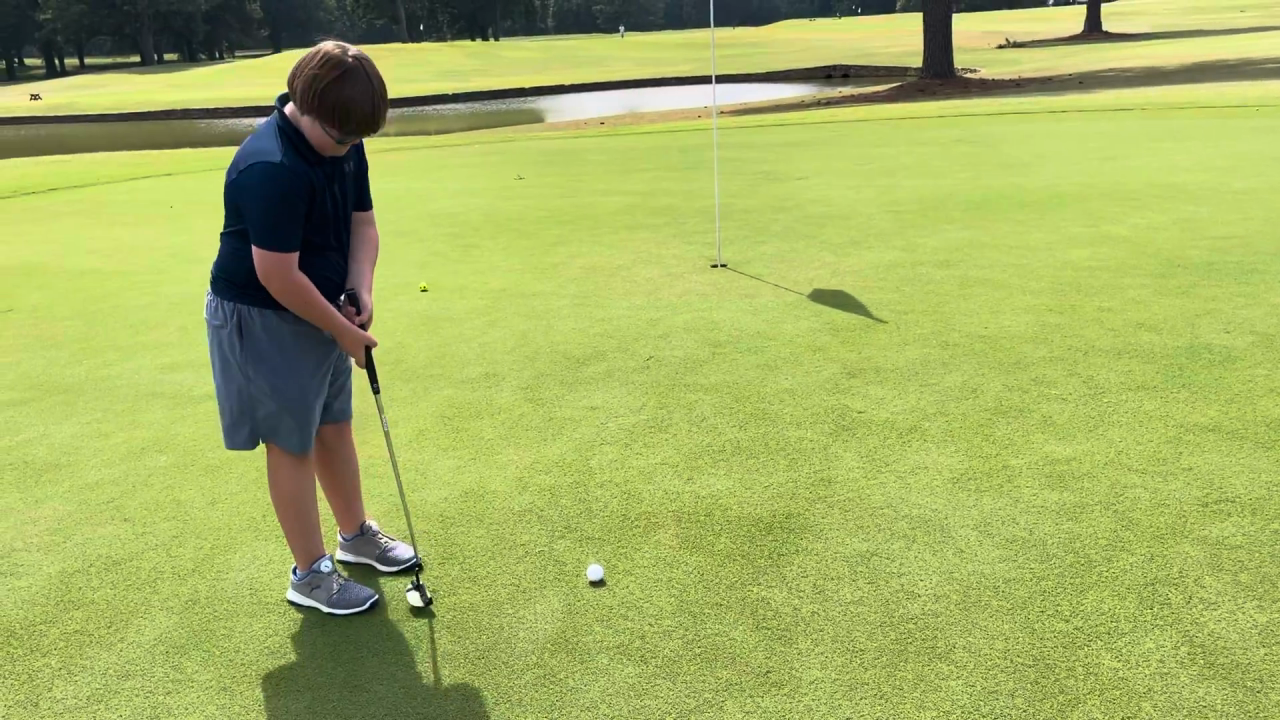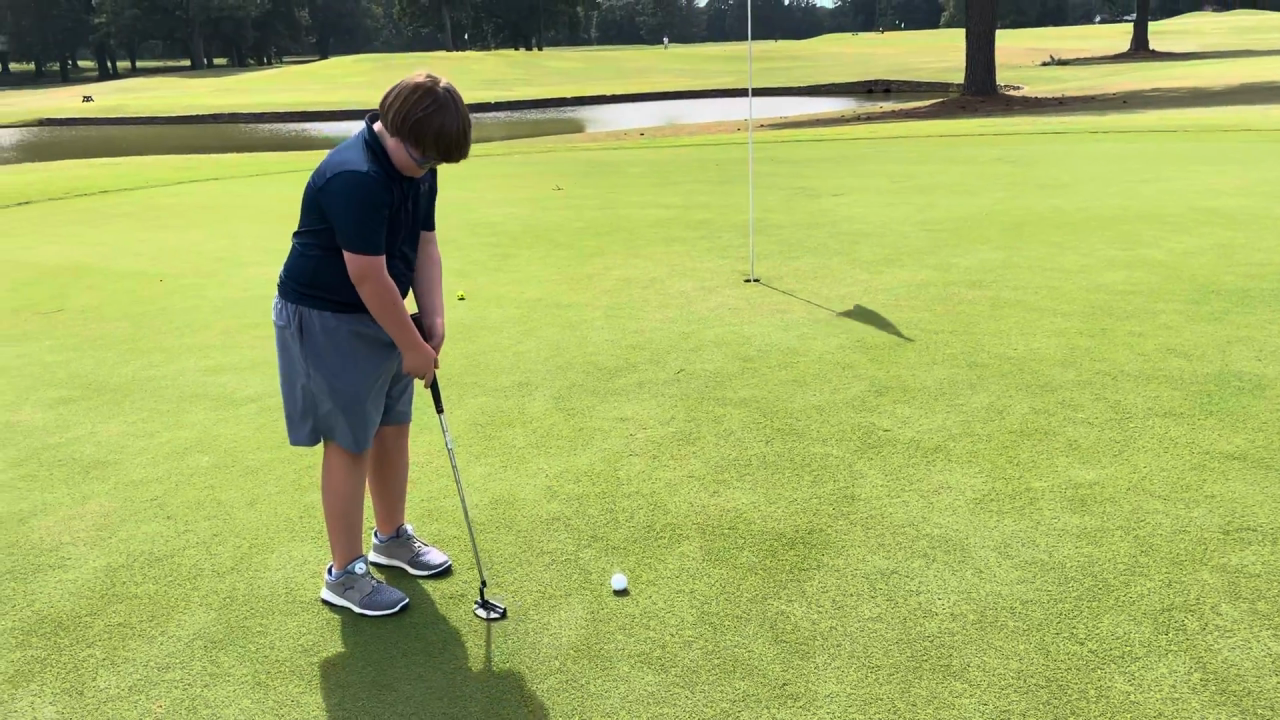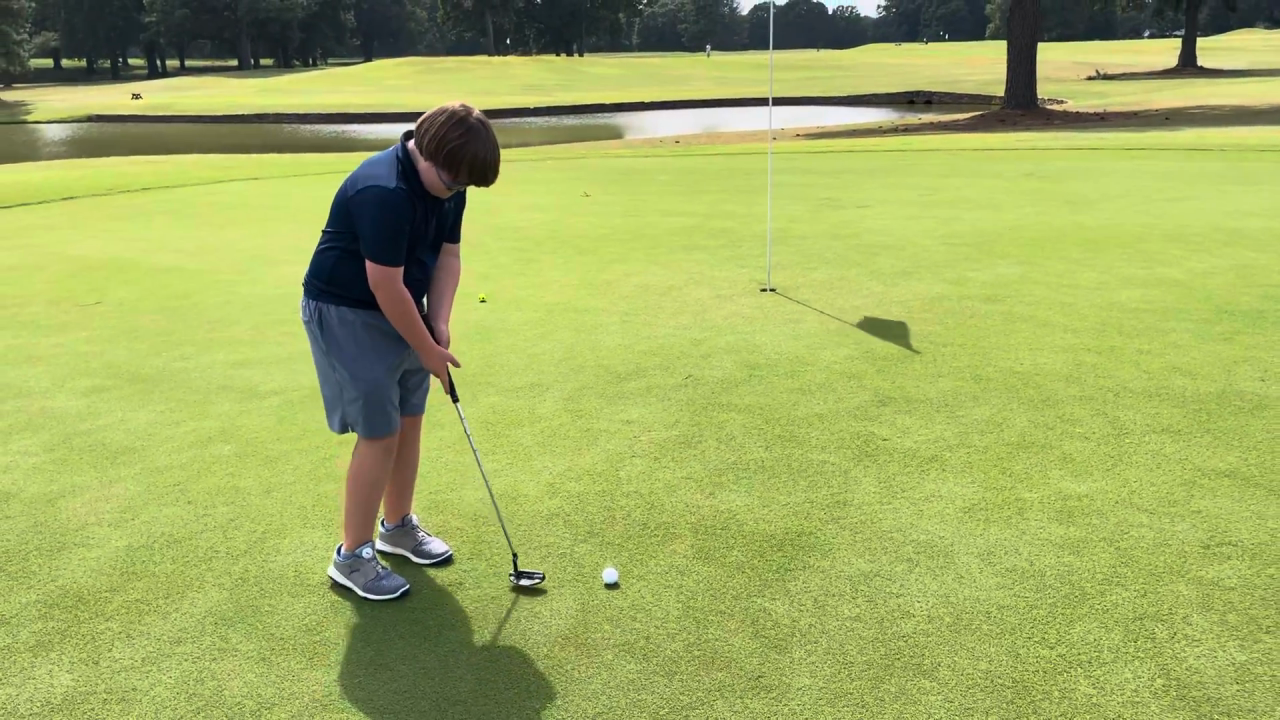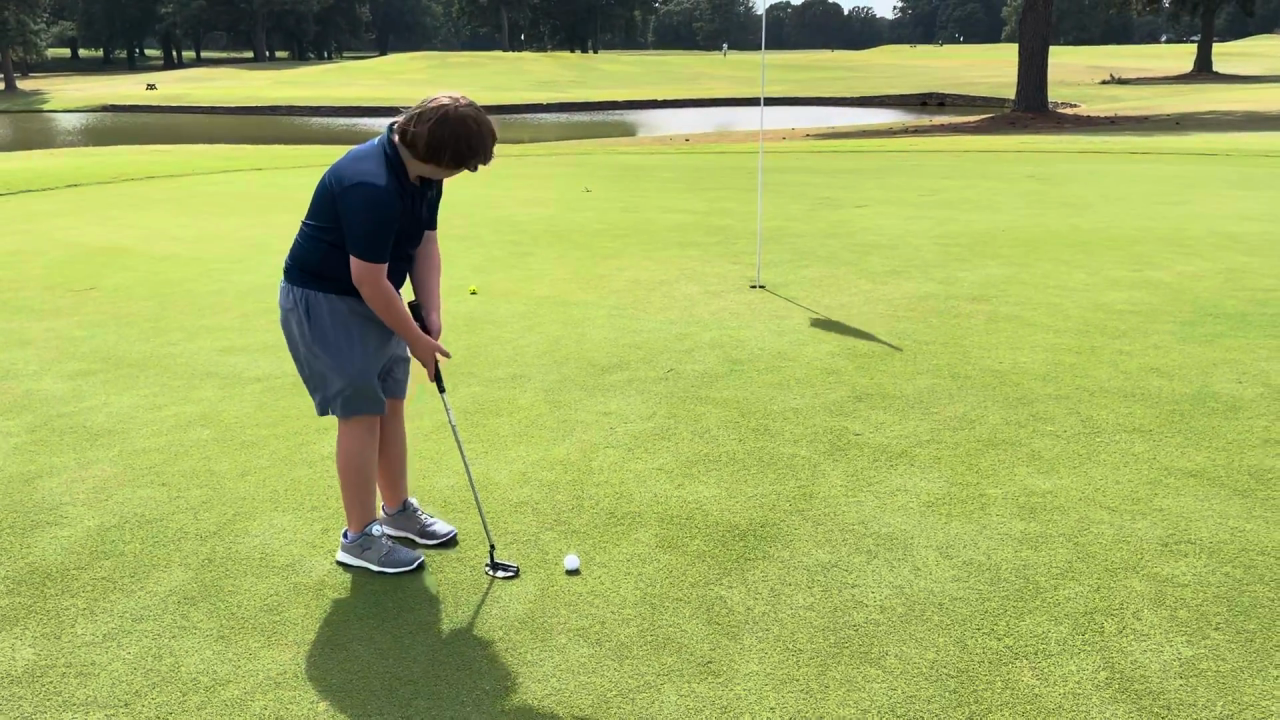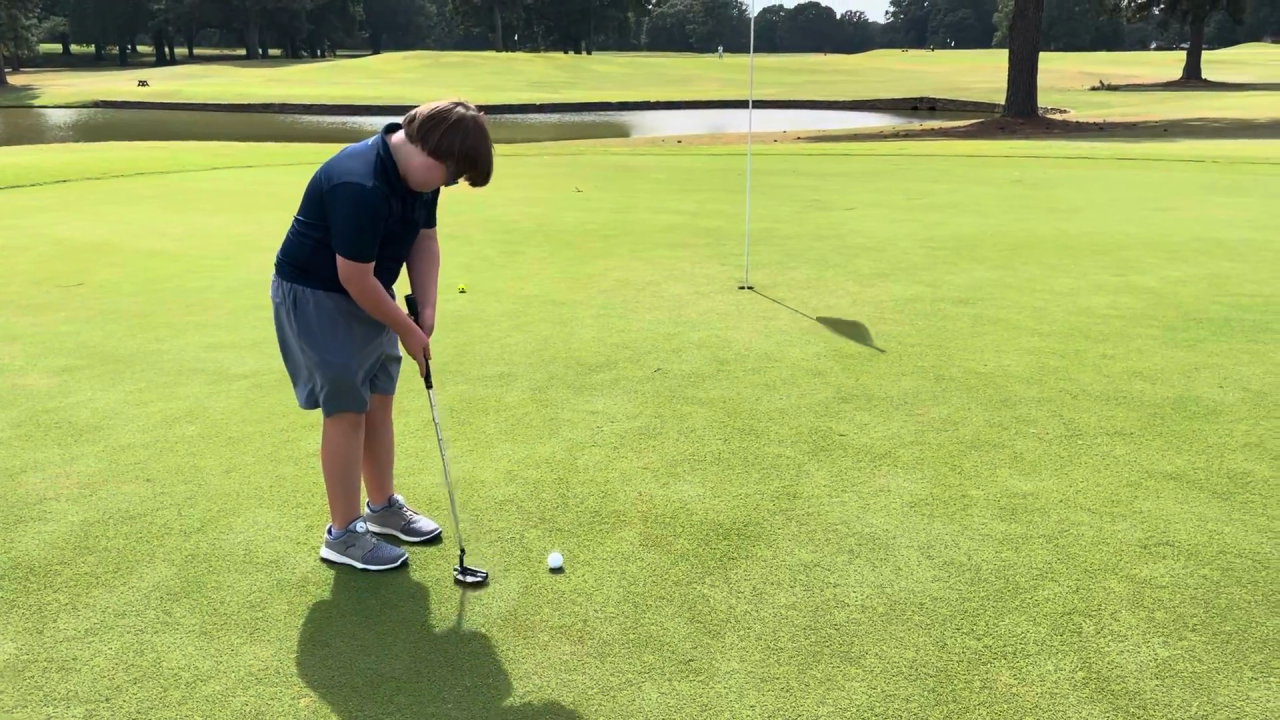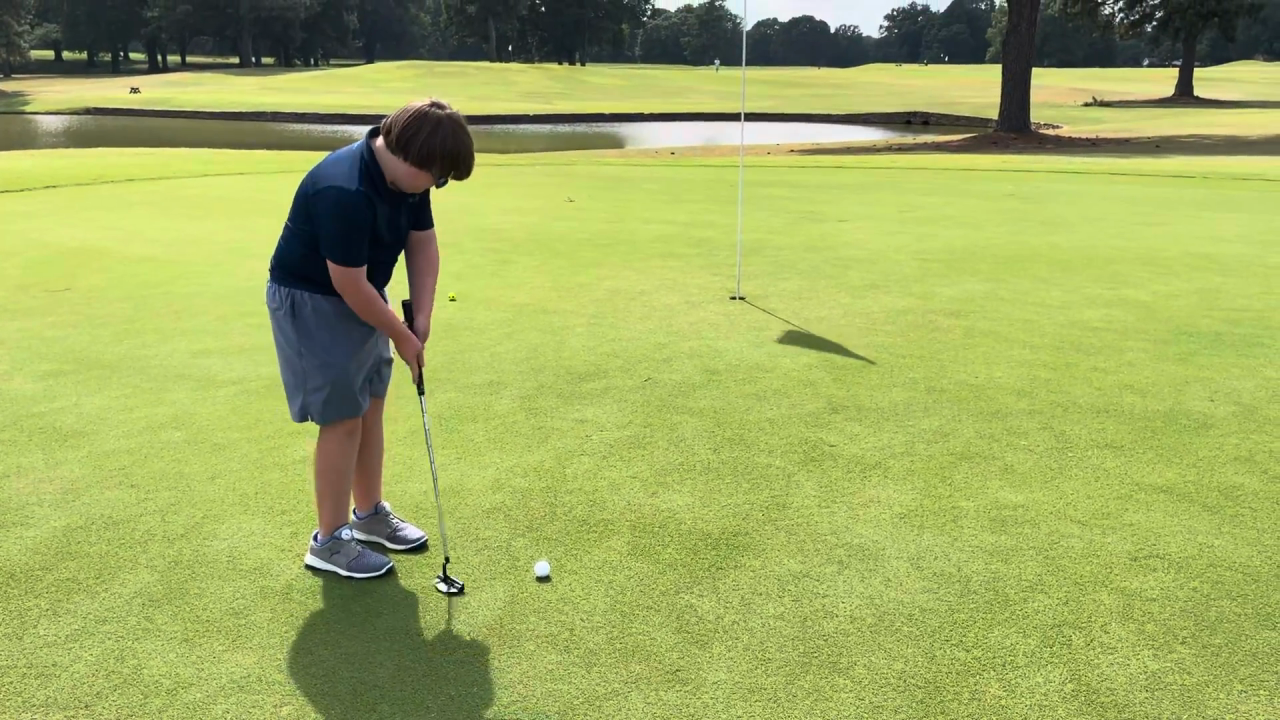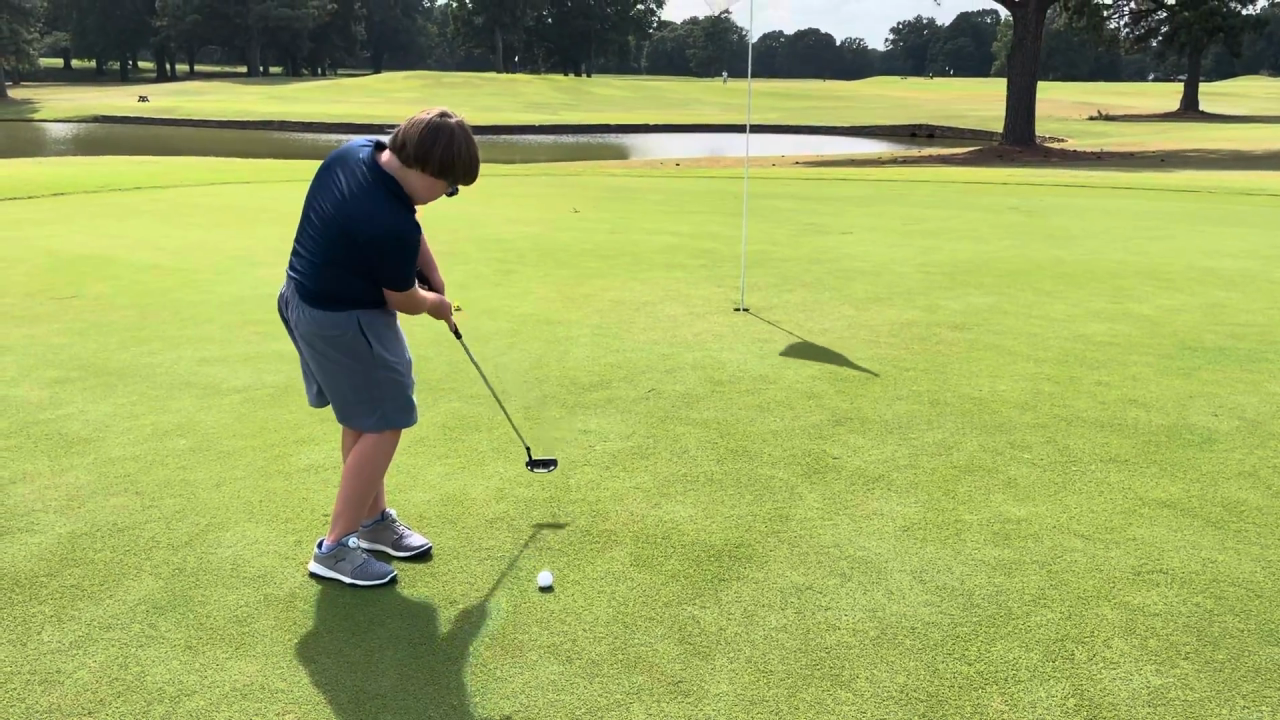
dt=0.7s
person 1, frame 1
left shoulder: (343, 146)
right shoulder: (270, 170)
left elbow: (361, 222)
right elbow: (278, 275)
left wrist: (361, 292)
right wrist: (341, 328)
left hip: (322, 311)
right hip: (261, 319)
left knee: (335, 427)
right knee: (292, 442)
left ankle: (356, 534)
right ankle: (309, 573)
person 1, frame 2
left shoulder: (418, 168)
right shoulder: (354, 179)
left elbow: (424, 245)
right elbow: (368, 277)
left wrist: (433, 320)
right wrist: (411, 346)
left hip: (380, 315)
right hip: (325, 320)
left knee: (393, 427)
right knee: (349, 442)
left ankle: (391, 536)
right ankle: (344, 573)
person 1, frame 3
left shoulder: (446, 183)
right shoulder: (382, 192)
left elbow: (448, 254)
right elbow: (386, 286)
left wrist: (439, 322)
right wrist: (427, 349)
left hip: (399, 311)
right hip: (344, 313)
left knee: (408, 420)
right knee: (380, 432)
left ankle: (398, 525)
right ankle: (353, 555)
person 1, frame 4
left shoulder: (422, 175)
right shoulder: (371, 188)
left elbow: (425, 244)
right elbow: (369, 280)
left wrist: (431, 313)
right wrist: (416, 339)
left hip: (370, 298)
right hip: (324, 299)
left knee: (390, 405)
right knee: (360, 412)
left ankle: (397, 510)
right ankle: (359, 537)
person 1, frame 5
left shoulder: (417, 174)
right shoulder: (359, 186)
left elbow: (424, 241)
right elbow: (355, 277)
left wrist: (426, 310)
right wrist: (406, 330)
left hip: (365, 292)
right hip: (316, 295)
left knee: (378, 400)
right knee: (347, 409)
left ankle: (383, 505)
right ankle: (343, 533)
person 1, frame 6
left shoulder: (403, 178)
right shoulder: (345, 193)
left elbow: (423, 243)
right elbow: (348, 283)
left wrist: (422, 317)
right wrist: (400, 333)
left hip: (355, 297)
right hip: (310, 301)
left knee: (370, 406)
right knee: (342, 415)
left ankle: (369, 514)
right ankle: (329, 540)
person 1, frame 7
left shoulder: (359, 152)
right shoulder: (389, 225)
right elbow: (401, 300)
left wrist: (433, 277)
right wrist: (435, 303)
left hip: (309, 299)
right hip: (342, 318)
left knee: (363, 417)
right knee: (383, 424)
left ankle: (373, 519)
right ankle: (335, 547)
